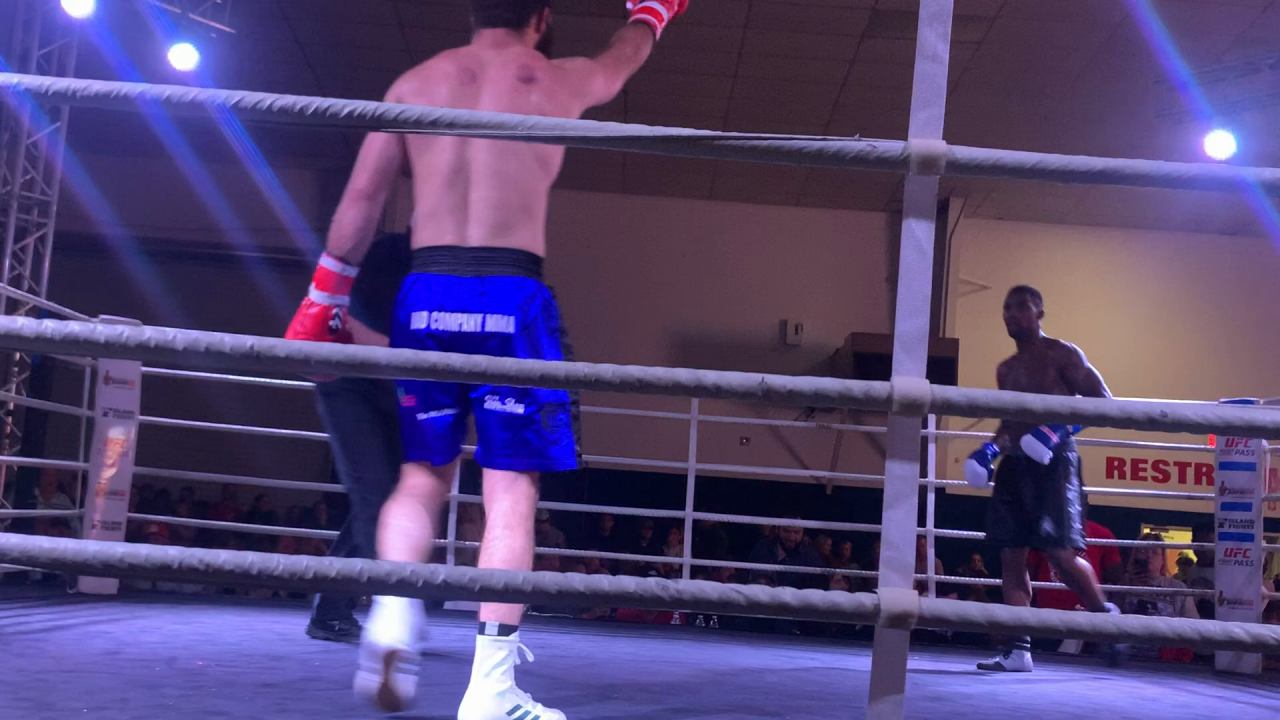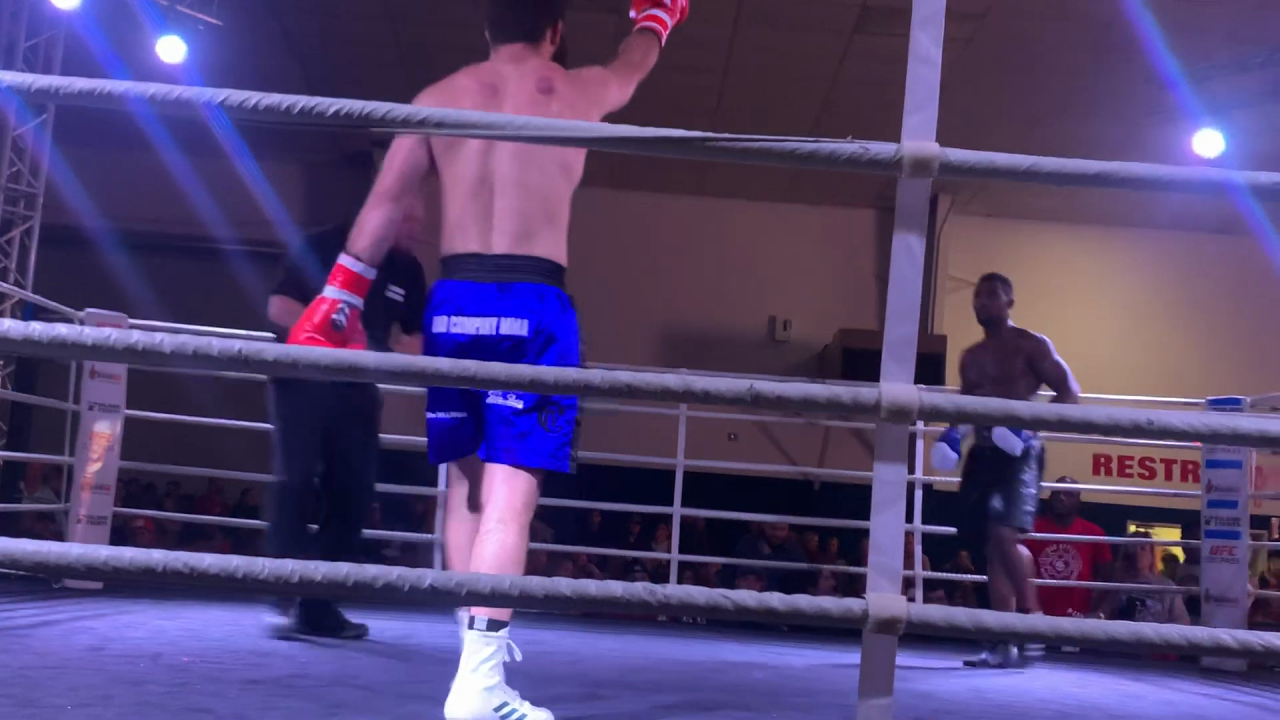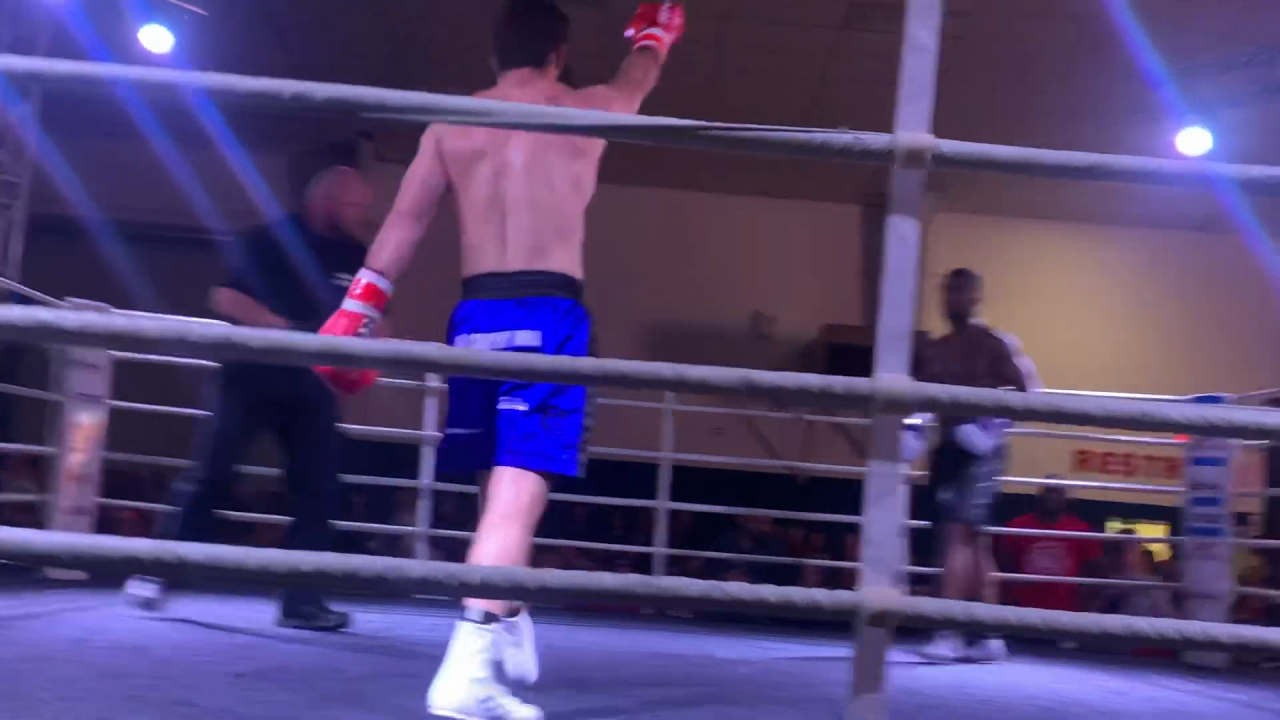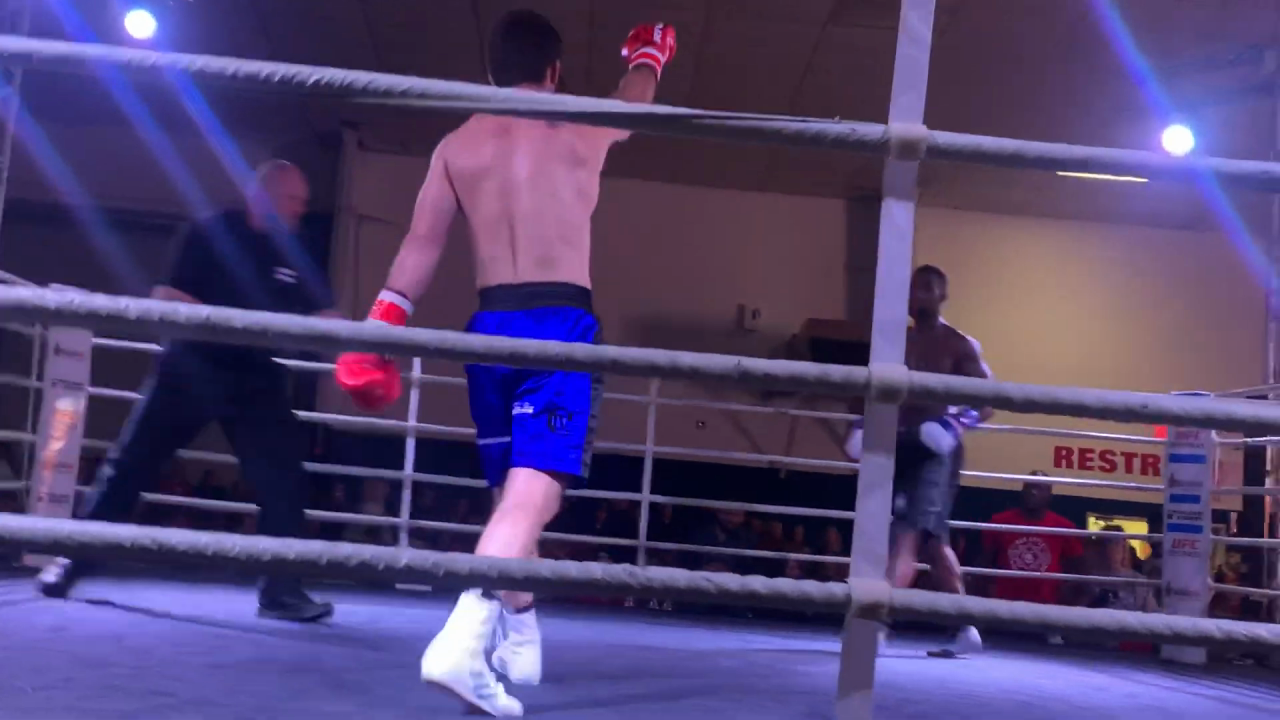
dt=0.1s
person 1, frame 1
left shoulder: (415, 84)
right shoulder: (561, 81)
left elbow: (360, 198)
right elbow: (624, 59)
left wrist: (326, 297)
left hip: (427, 294)
right hip: (513, 296)
left knee: (421, 477)
right knee: (509, 494)
left ankle: (391, 614)
person 1, frame 2
left shoulder: (439, 99)
right shoulder: (580, 92)
left elbow: (384, 205)
right elbow: (633, 66)
left wrist: (339, 298)
left hip: (456, 302)
right hip: (533, 305)
left knee: (466, 476)
right knee: (509, 488)
left ankle: (484, 645)
person 1, frame 3
left shoulder: (449, 129)
right shoulder: (588, 114)
left elbow: (402, 226)
right elbow: (637, 83)
left wrist: (357, 314)
left hip: (477, 318)
right hip: (551, 318)
left knee: (502, 488)
right knee: (518, 498)
left ankle: (512, 638)
person 1, frame 4
left shoulder: (455, 146)
right shoulder: (588, 128)
left elbow: (420, 248)
right elbow: (637, 93)
left wrist: (377, 333)
right wrist: (648, 53)
left hip: (492, 326)
right hip: (561, 326)
left knee: (516, 490)
right knee: (532, 497)
left ankle: (518, 643)
right ankle: (460, 644)
person 2, frame 1
right shoulder: (378, 256)
right wrist: (376, 342)
left hip: (392, 395)
right hip: (351, 388)
left knee: (374, 497)
right knee: (375, 491)
left ankle: (333, 611)
person 2, frame 2
left shoulder: (406, 272)
right shoulder: (326, 247)
left elbow: (410, 341)
right elbow: (279, 308)
left hip: (355, 390)
right hip: (306, 383)
left knee: (352, 495)
right knee: (296, 482)
left ankle: (319, 607)
right ankle: (293, 598)
person 2, frame 3
left shoulder: (353, 259)
right shoulder: (273, 238)
right elbow: (224, 299)
right wrist: (283, 326)
left hip: (309, 382)
right hip: (253, 375)
left knee: (316, 490)
right knee: (214, 471)
left ankle: (303, 600)
person 2, frame 4
left shoulder: (296, 251)
right shoulder: (211, 234)
left elbow: (318, 318)
right elbow: (166, 296)
left hip: (255, 380)
right hip: (191, 369)
left knee: (281, 479)
right knee: (129, 463)
left ankle: (282, 590)
right ankle: (73, 562)
person 3, frame 1
left shoulder: (1063, 355)
right shoulder: (1006, 369)
left elbow: (1102, 398)
left wrist: (1062, 428)
right wrist: (991, 446)
left hip: (1055, 461)
right hip: (1015, 463)
left knee: (1062, 553)
right knee: (1011, 556)
left ankle: (1103, 613)
right ankle: (1019, 649)
person 3, frame 2
left shoulder: (1032, 344)
right shoulder: (970, 357)
left elbow: (1069, 393)
right wrist: (955, 431)
left hip: (1019, 452)
right hip: (983, 453)
left knee: (1003, 536)
right knee: (990, 549)
right ankle: (1005, 644)
person 3, frame 3
left shoulder: (995, 345)
right shoulder: (934, 349)
left elbow: (1026, 396)
left wrist: (994, 422)
left hip: (979, 449)
right hip: (947, 447)
left knee: (955, 530)
right knee: (970, 540)
left ankle: (950, 631)
right ankle: (990, 638)
person 3, frame 4
left shoulder: (959, 345)
right shoulder: (898, 344)
left elbow: (987, 401)
left wrist: (959, 422)
left hip: (937, 449)
right hip: (905, 446)
left knee: (906, 535)
right knee: (933, 542)
right ankle: (966, 630)
